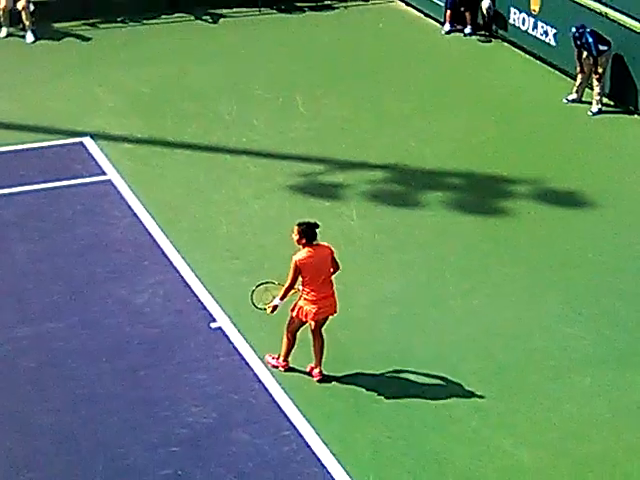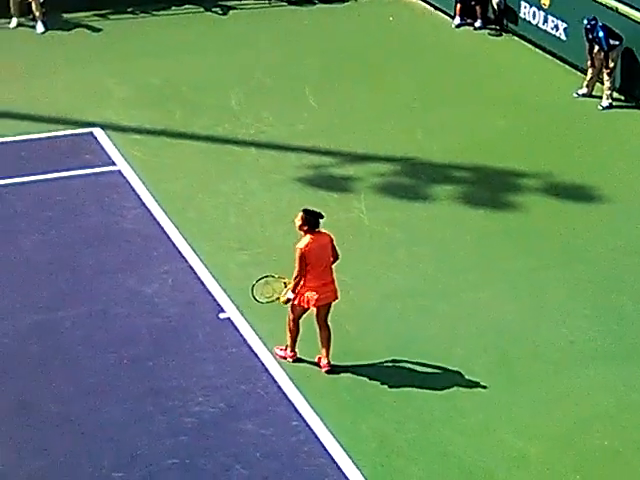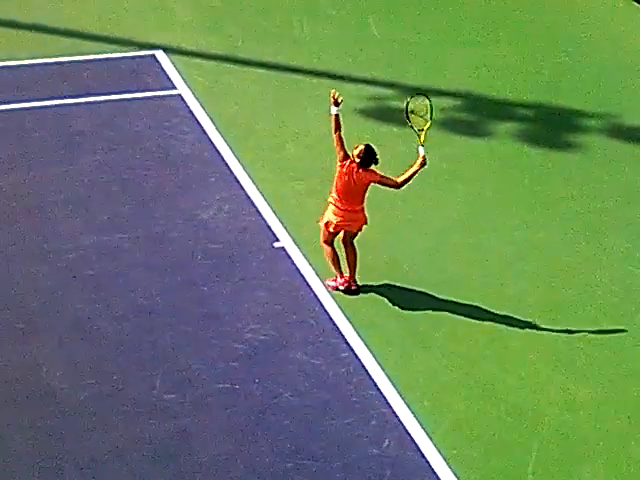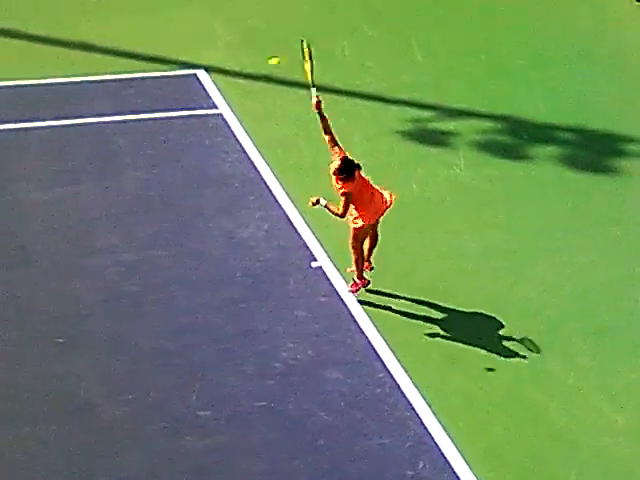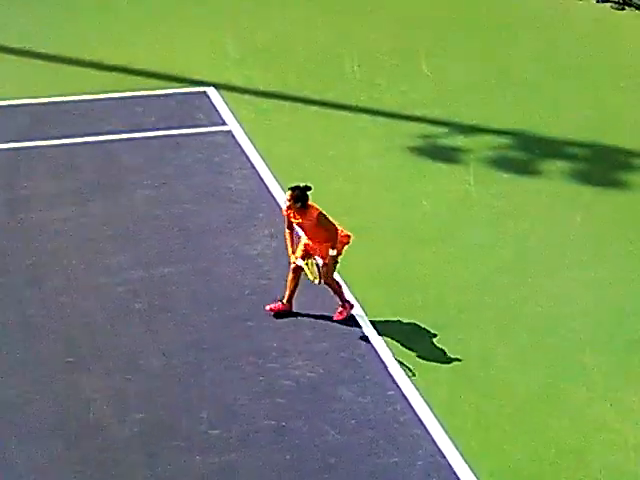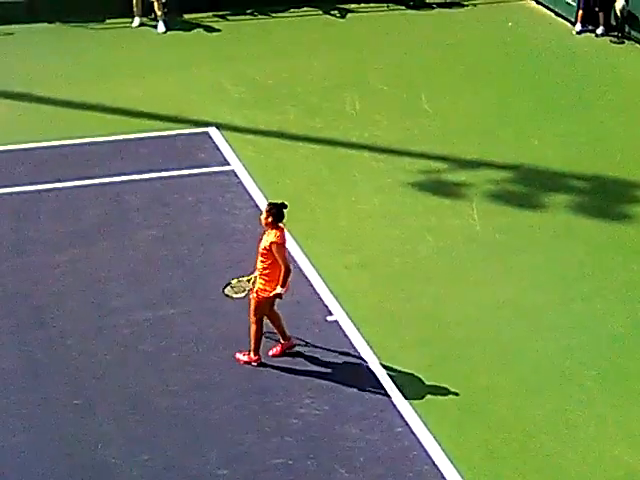
dt=0.7s
person 1, frame 1
left shoulder: (298, 259)
right shoulder: (327, 249)
left elbow: (290, 285)
right elbow: (336, 268)
left wrist: (277, 301)
left hip: (310, 303)
right hip: (328, 301)
left knee: (291, 330)
right knee: (317, 332)
left ankle: (282, 361)
right ankle: (317, 369)
person 1, frame 2
left shoulder: (303, 247)
right shoulder: (327, 237)
left elbow: (298, 275)
right elbow: (335, 258)
left wrist: (289, 293)
left hip: (310, 291)
right hip: (328, 288)
left knee: (293, 318)
right knee: (322, 322)
left ankle: (290, 351)
right ankle: (325, 360)
person 1, frame 3
left shoulder: (344, 164)
right shoulder: (370, 175)
left elbow: (337, 134)
right elbow: (398, 183)
left wrist: (335, 109)
right wrist: (417, 166)
left hip: (337, 215)
right hip: (356, 217)
left knee: (326, 242)
right knee: (348, 243)
left ankle: (340, 279)
right ankle: (352, 280)
person 1, frame 4
left shoulder: (346, 190)
right shoulder: (341, 160)
left elbow: (341, 214)
right elbow: (330, 137)
left wrist: (322, 202)
right wrist: (320, 112)
left hip: (365, 216)
right hip: (379, 201)
left knee: (355, 248)
right knee: (372, 231)
left ankle: (359, 279)
right ankle: (366, 263)
person 1, frame 5
left shoulder: (316, 215)
right shoulder: (288, 210)
left elbow: (333, 230)
right elbow: (288, 229)
left wrist: (333, 252)
right wrist: (291, 253)
left hip: (327, 242)
right hip: (309, 240)
left knee: (327, 279)
right knee: (294, 268)
left ankle: (345, 304)
right ankle: (286, 304)
person 1, frame 6
left shoulder: (273, 240)
right shoulder: (278, 230)
left elbow: (286, 268)
left wrist: (280, 288)
left hip: (267, 285)
right hip: (271, 281)
left knee: (256, 320)
right knee: (269, 310)
left ankle: (254, 355)
right ankle: (286, 340)
